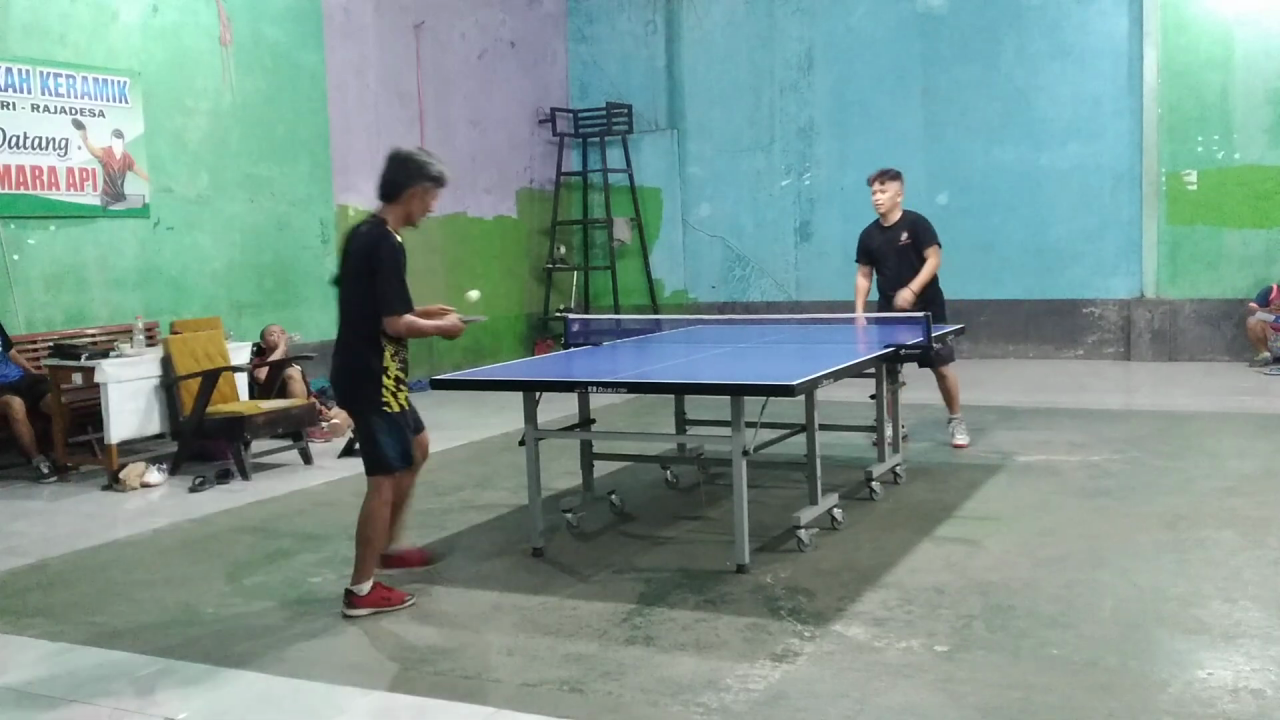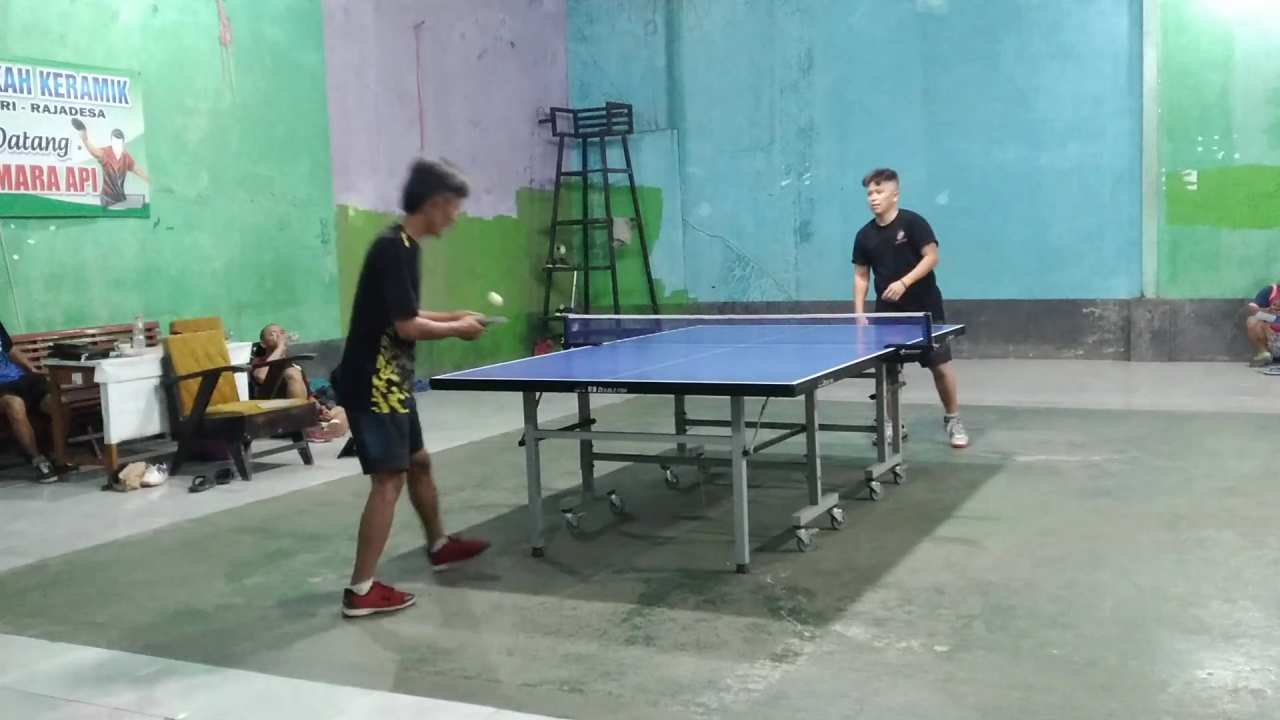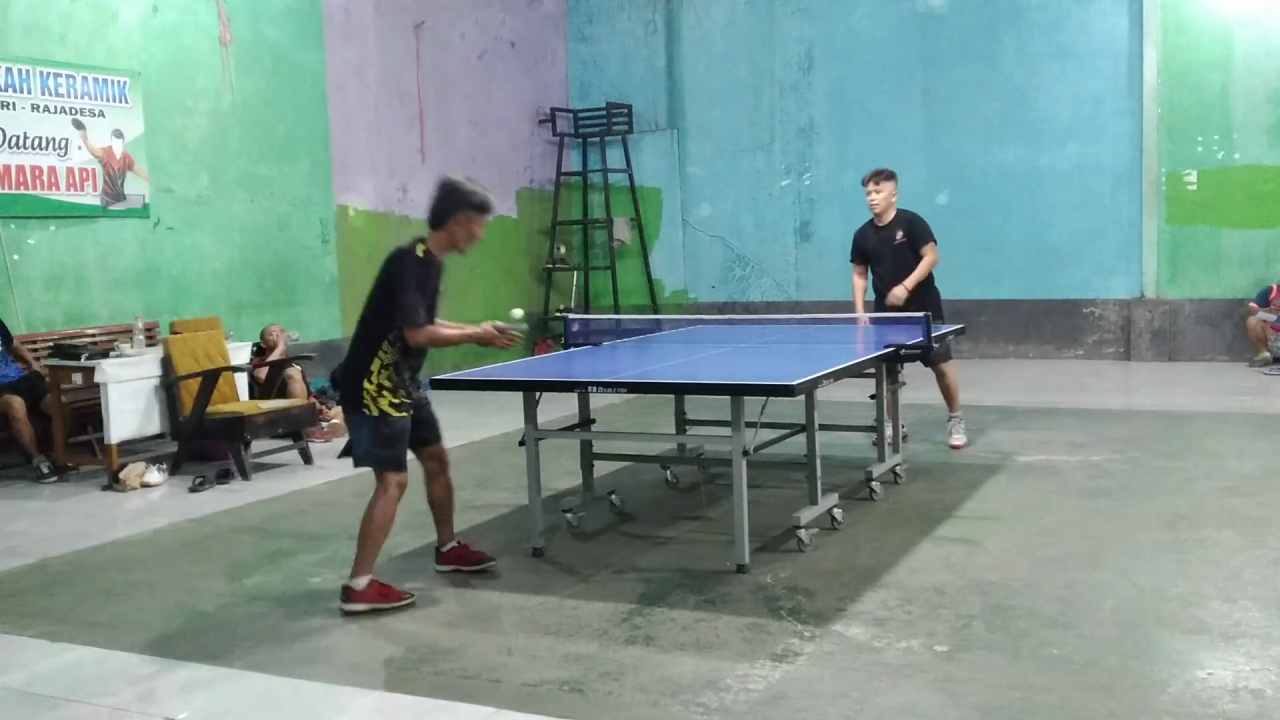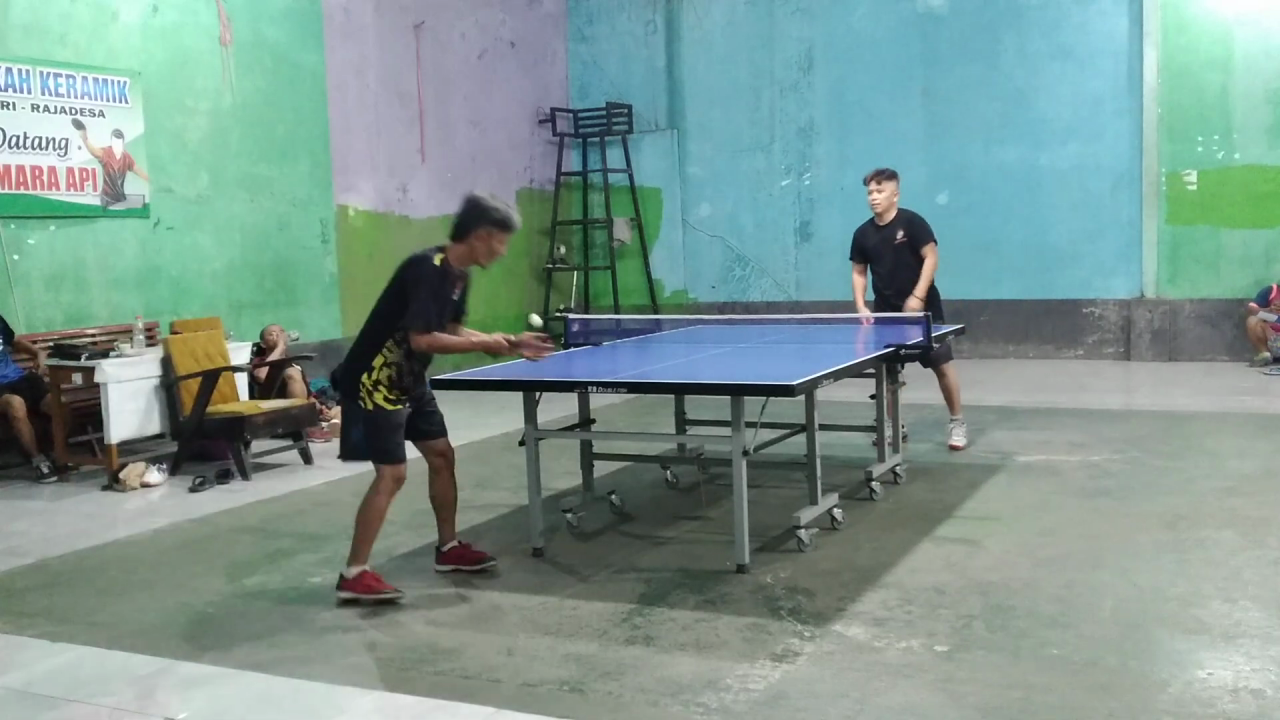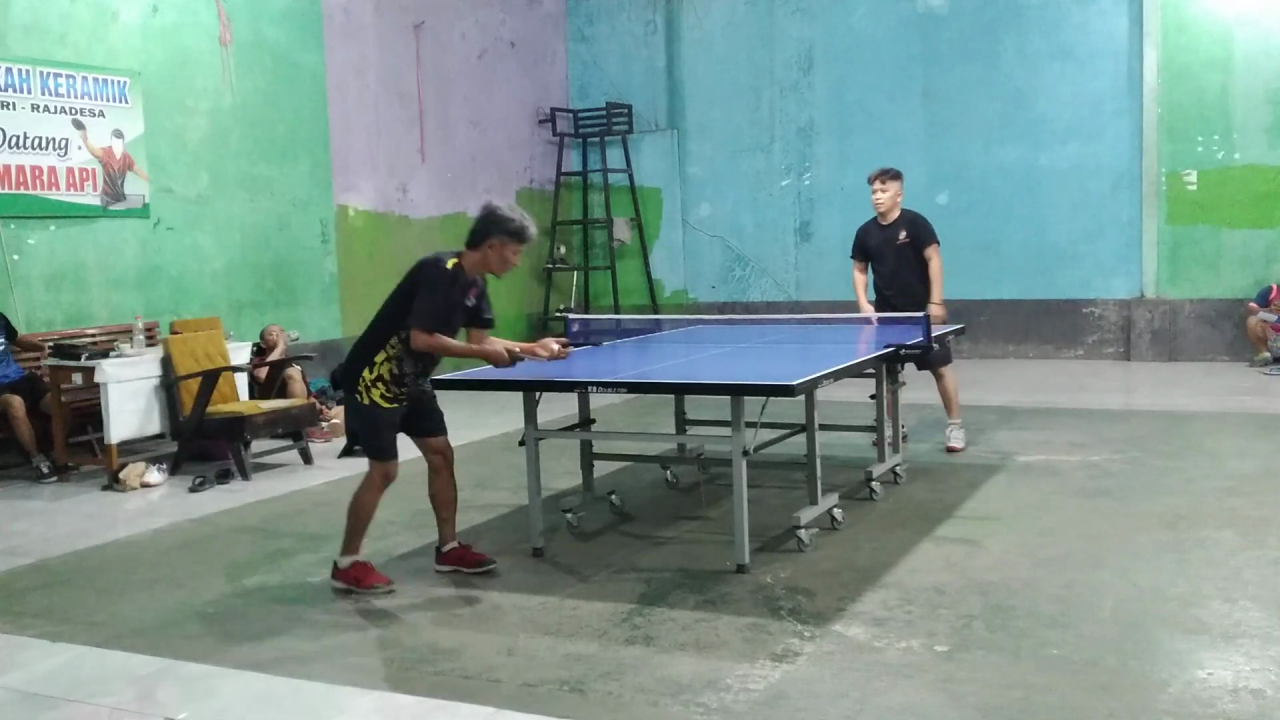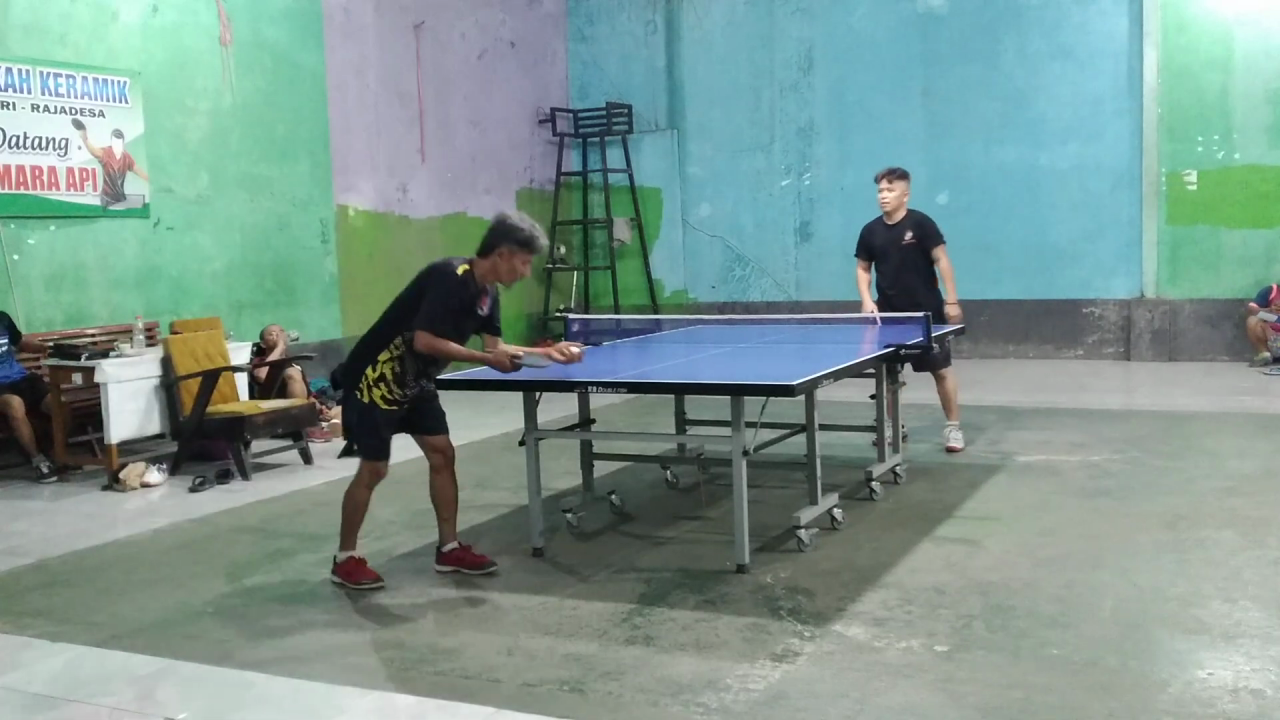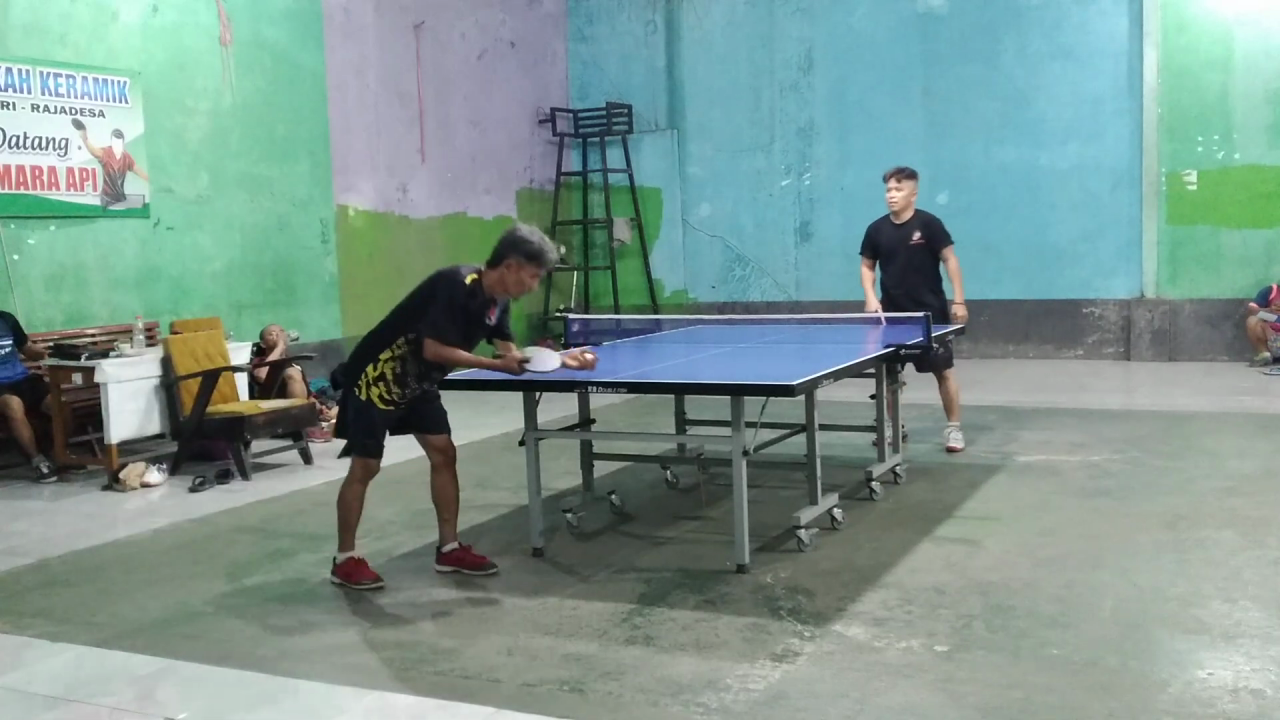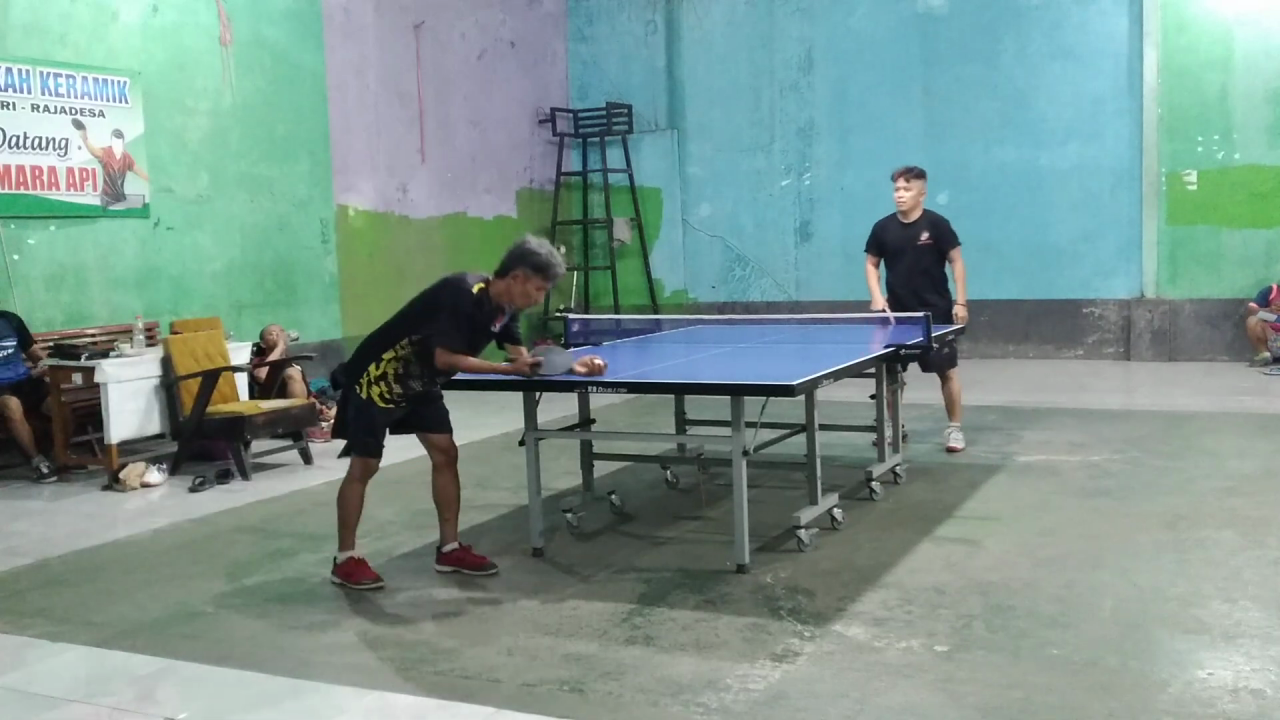
dt=0.1s
person 1, frame 1
left shoulder: (360, 235)
right shoulder: (388, 245)
right elbow: (394, 324)
left wrist: (422, 312)
right wrist: (441, 327)
left hip: (355, 374)
right hip: (374, 379)
left knee: (416, 449)
right knee: (388, 477)
left ankle: (384, 548)
right ankle: (361, 590)
person 1, frame 2
left shoulder: (399, 245)
right shoulder: (397, 250)
right elbow: (405, 325)
left wrist: (451, 318)
right wrist: (456, 329)
left hip: (388, 378)
right hip: (372, 383)
left knee: (418, 459)
right knee: (390, 479)
left ankle: (438, 544)
right ankle: (360, 590)
person 1, frame 3
left shoulder: (428, 259)
right shoulder: (412, 261)
right elbow: (416, 334)
left wrist: (479, 330)
right wrist: (474, 336)
left hip: (402, 381)
right hip: (374, 383)
left knee: (436, 459)
right knee: (393, 480)
left ankle: (448, 549)
right ankle: (359, 586)
person 1, frame 4
left shoulder: (457, 275)
right shoulder: (426, 269)
left elbow: (452, 332)
right elbow: (421, 339)
left wrist: (510, 343)
right wrist: (482, 342)
left hip: (408, 381)
right hip: (374, 380)
left knee: (442, 456)
right knee: (392, 474)
left ankle: (448, 547)
right ankle: (353, 575)
person 1, frame 5
left shoulder: (474, 284)
right shoulder: (438, 273)
left elbow: (479, 339)
right elbow: (421, 339)
left wrist: (533, 348)
right wrist: (483, 353)
left hip: (412, 379)
right hip: (376, 377)
left knee: (441, 454)
right knee: (383, 470)
left ankle: (448, 548)
right ankle: (347, 564)
person 1, frame 6
left shoulder: (487, 292)
right shoulder: (448, 277)
left elbow: (495, 345)
right elbow: (423, 341)
left wrist: (547, 352)
right wrist: (485, 359)
left hip: (415, 380)
right hip: (376, 377)
left knee: (442, 454)
right knee: (372, 469)
left ankle: (448, 549)
right ankle: (345, 559)
person 1, frame 7
left shoulder: (497, 302)
right shoulder: (455, 286)
left elbow: (508, 353)
right elbow: (433, 349)
left wrist: (562, 359)
right wrist: (494, 365)
left hip: (418, 382)
right hip: (378, 376)
left knee: (444, 454)
right knee: (365, 468)
left ankle: (449, 548)
right ankle: (344, 560)
person 1, frame 8
left shoulder: (504, 308)
right shoulder: (463, 293)
left elbow: (519, 355)
right elbow: (445, 359)
left wrist: (573, 366)
right wrist: (507, 370)
left hip: (419, 382)
right hip: (378, 377)
left knee: (445, 454)
right knee: (364, 467)
left ankle: (449, 549)
right ankle: (345, 559)
person 2, frame 1
left shoulder: (916, 223)
right shoulder: (868, 235)
left elbow: (934, 260)
right elbow: (864, 275)
left wrist: (912, 290)
right wrist: (859, 311)
left hip: (926, 308)
right hip: (889, 312)
left knee: (941, 366)
left ankle: (956, 420)
right ankle: (894, 424)
person 2, frame 2
left shoulder: (912, 222)
right shoulder: (865, 235)
left elbow: (932, 257)
right elbow: (861, 275)
left wrist: (903, 282)
right wrist: (859, 310)
left hip: (924, 307)
right hip: (887, 311)
left knee: (940, 365)
left ankle: (952, 419)
right ankle: (894, 425)
person 2, frame 3
left shoulder: (911, 222)
right shoulder: (863, 235)
left elbow: (931, 257)
right elbow: (859, 275)
left wrist: (906, 285)
right wrist: (859, 310)
left hip: (923, 307)
right hip: (886, 312)
left knee: (941, 364)
left ankle: (955, 419)
right ankle: (893, 425)
person 2, frame 4
left shoulder: (912, 222)
right shoulder: (863, 233)
left elbow: (930, 258)
right elbow: (858, 272)
left wrist: (918, 295)
right wrist: (860, 305)
left hip: (921, 309)
right hip: (886, 312)
left knee: (942, 365)
left ankle: (957, 422)
right ankle: (893, 425)
person 2, frame 5
left shoulder: (915, 222)
right shoulder: (865, 232)
left elbow: (934, 260)
right elbow: (859, 270)
left wrist: (936, 301)
right wrist: (863, 302)
left hip: (921, 309)
right hip: (886, 312)
left knee: (940, 367)
left ankle: (955, 426)
person 2, frame 6
left shoulder: (921, 223)
right shoulder: (870, 231)
left elbow: (942, 260)
right elbow: (863, 269)
left wrist: (951, 300)
right wrist: (866, 299)
left hip: (926, 311)
right hip: (889, 313)
left knee: (941, 369)
left ankle: (953, 427)
right ankle: (892, 425)
person 2, frame 7
left shoulder: (929, 223)
right shoulder: (876, 230)
left elbow: (950, 260)
right elbow: (867, 267)
left wrist: (958, 300)
right wrist: (871, 297)
left hip: (930, 311)
right hip: (892, 312)
left knee: (943, 370)
left ankle: (954, 428)
person 2, frame 8
left shoulder: (936, 224)
right shoulder: (882, 228)
left elbow: (956, 261)
right elbow: (871, 264)
left wrist: (961, 301)
right wrist: (876, 294)
left hip: (935, 311)
right hip: (897, 312)
left knee: (946, 370)
left ankle: (955, 428)
